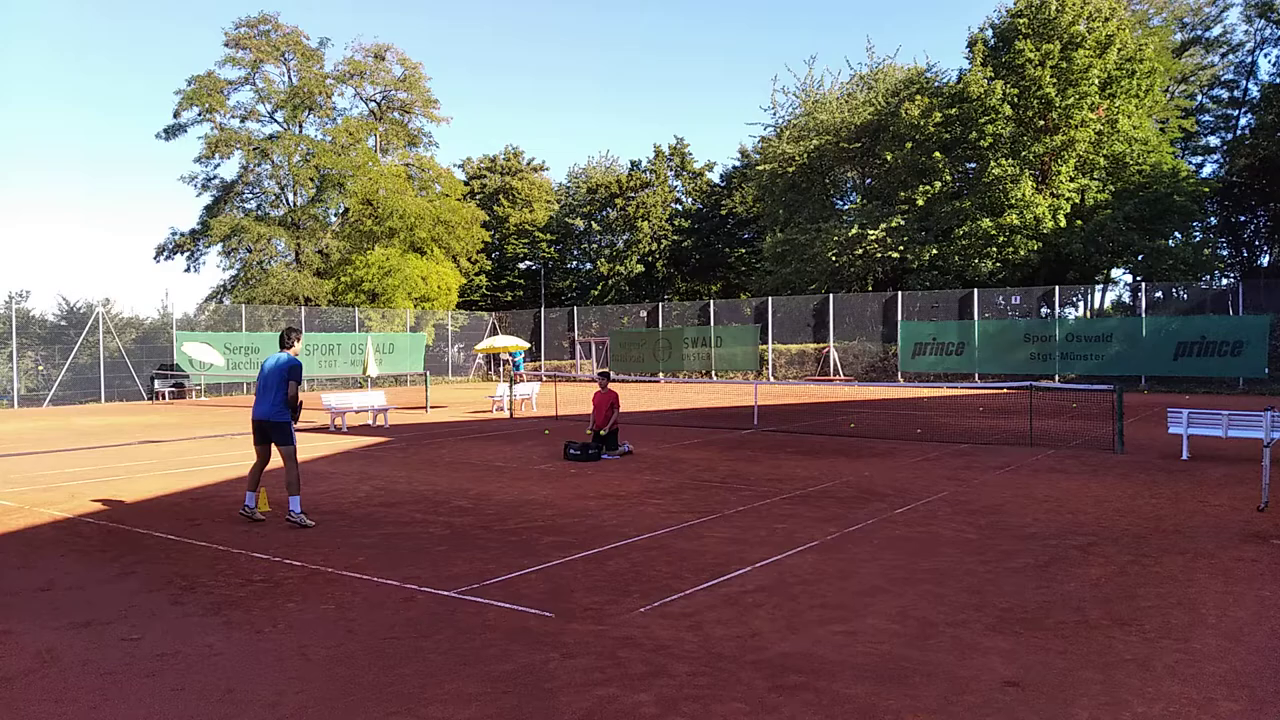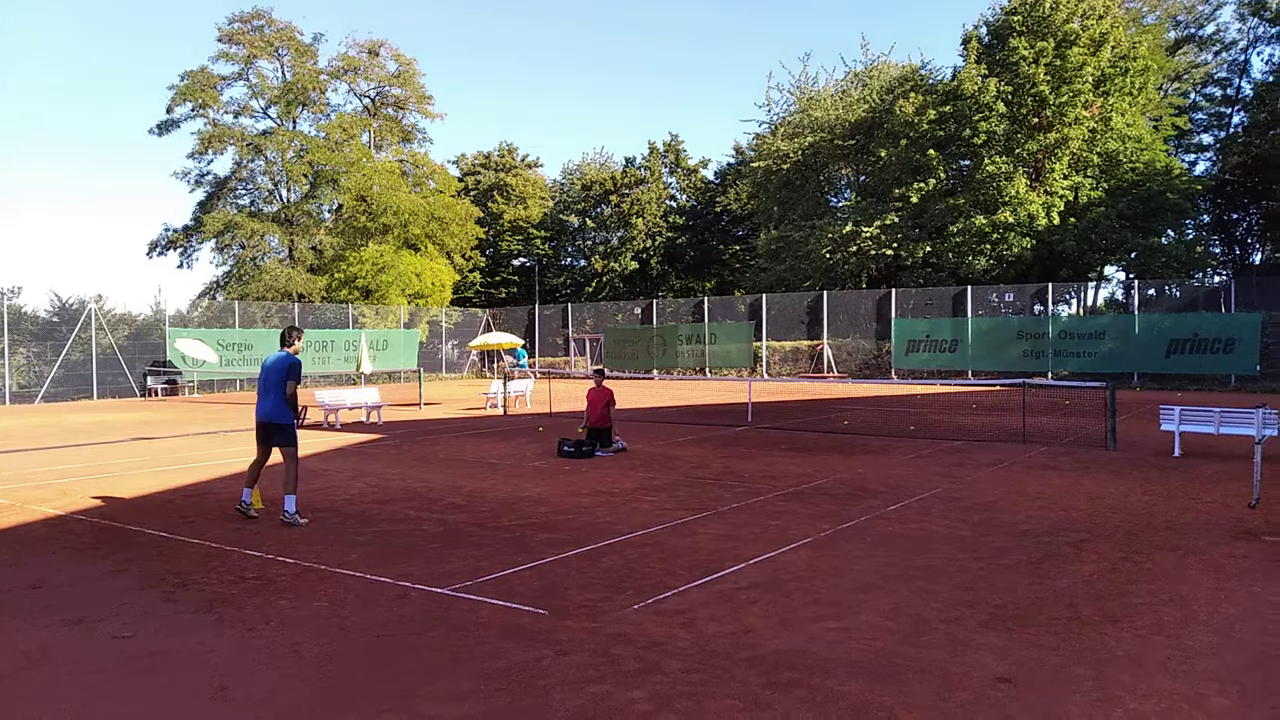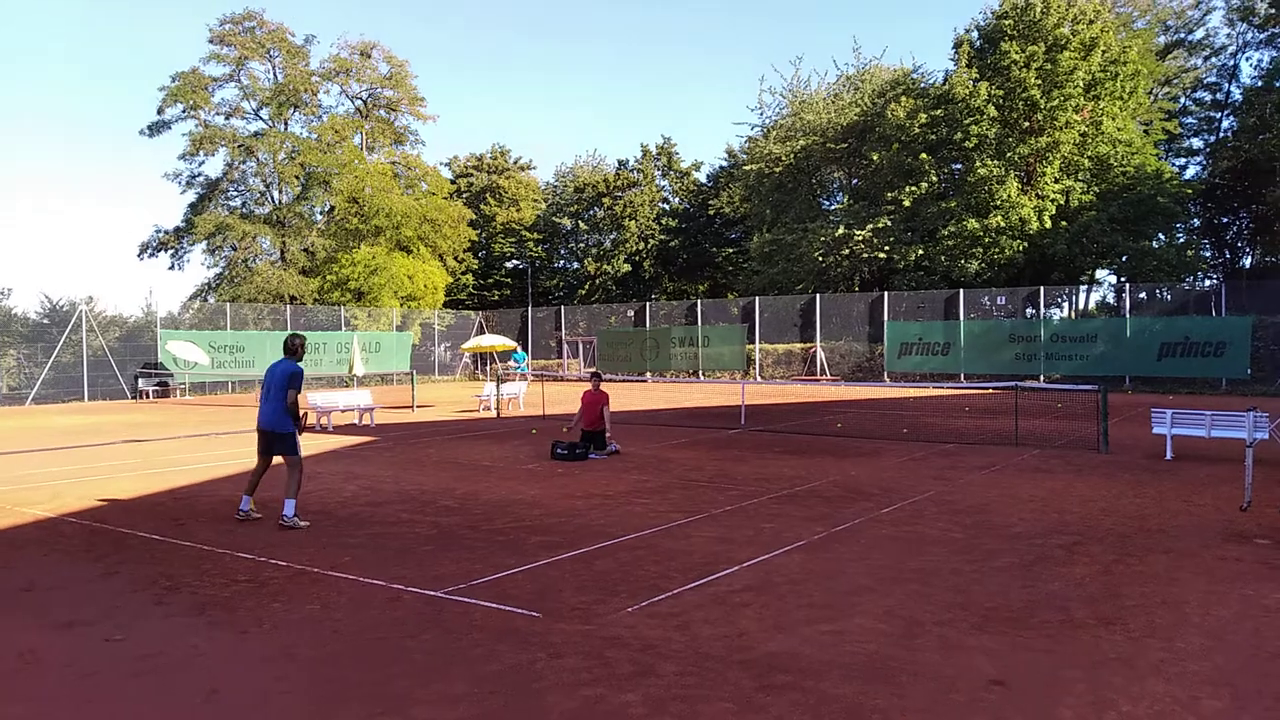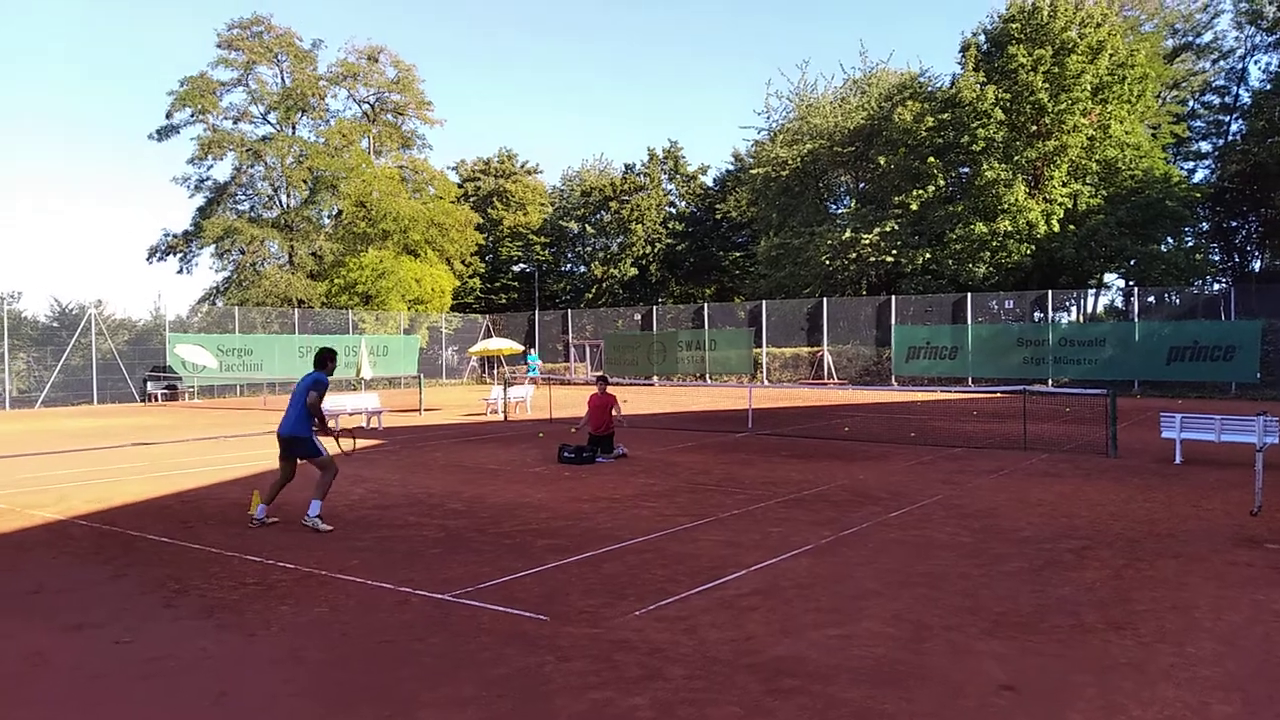
dt=0.3s
person 1, frame 1
left shoulder: (267, 361)
right shoulder: (294, 363)
left elbow: (259, 390)
right elbow: (292, 393)
right wrist: (295, 411)
left hip: (258, 416)
right hip: (279, 418)
left knee: (261, 461)
right knee: (291, 463)
left ankle: (249, 506)
right ankle: (295, 512)
person 1, frame 2
left shoulder: (268, 360)
right shoulder: (294, 362)
left elbow: (260, 390)
right elbow: (290, 392)
right wrist: (295, 411)
left hip: (262, 416)
right hip: (281, 418)
left knee: (261, 458)
right knee: (291, 462)
left ankle: (245, 501)
right ankle: (289, 511)
person 1, frame 3
left shoulder: (272, 367)
right shoulder: (296, 370)
right elbow: (291, 400)
right wrist: (297, 420)
left hip: (264, 424)
right hip: (283, 426)
left knee: (262, 466)
right knee: (295, 469)
left ankle: (244, 508)
right ankle: (288, 515)
person 1, frame 4
left shoulder: (307, 378)
right shoulder: (321, 380)
right elbow: (311, 402)
left wrist: (316, 423)
right wrist: (322, 422)
left hip: (285, 432)
right hip: (301, 433)
left knee: (285, 476)
right knee: (330, 469)
left ankle: (259, 516)
right ankle: (312, 516)
